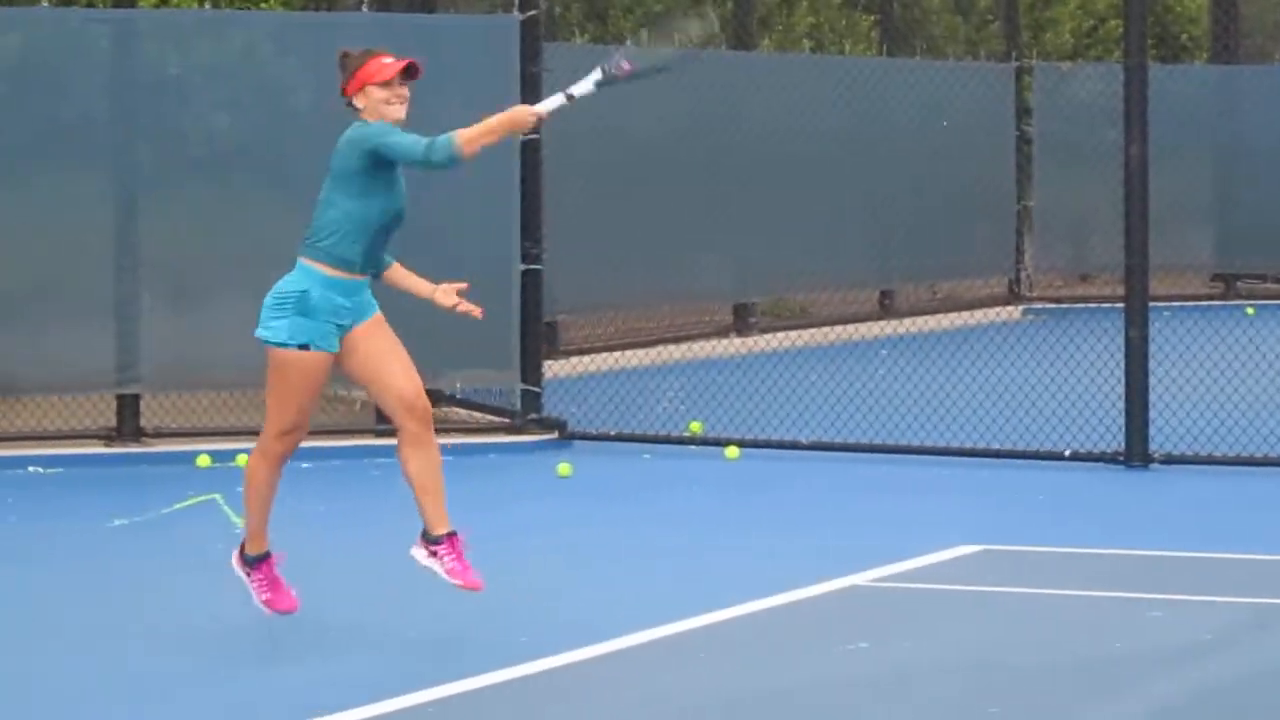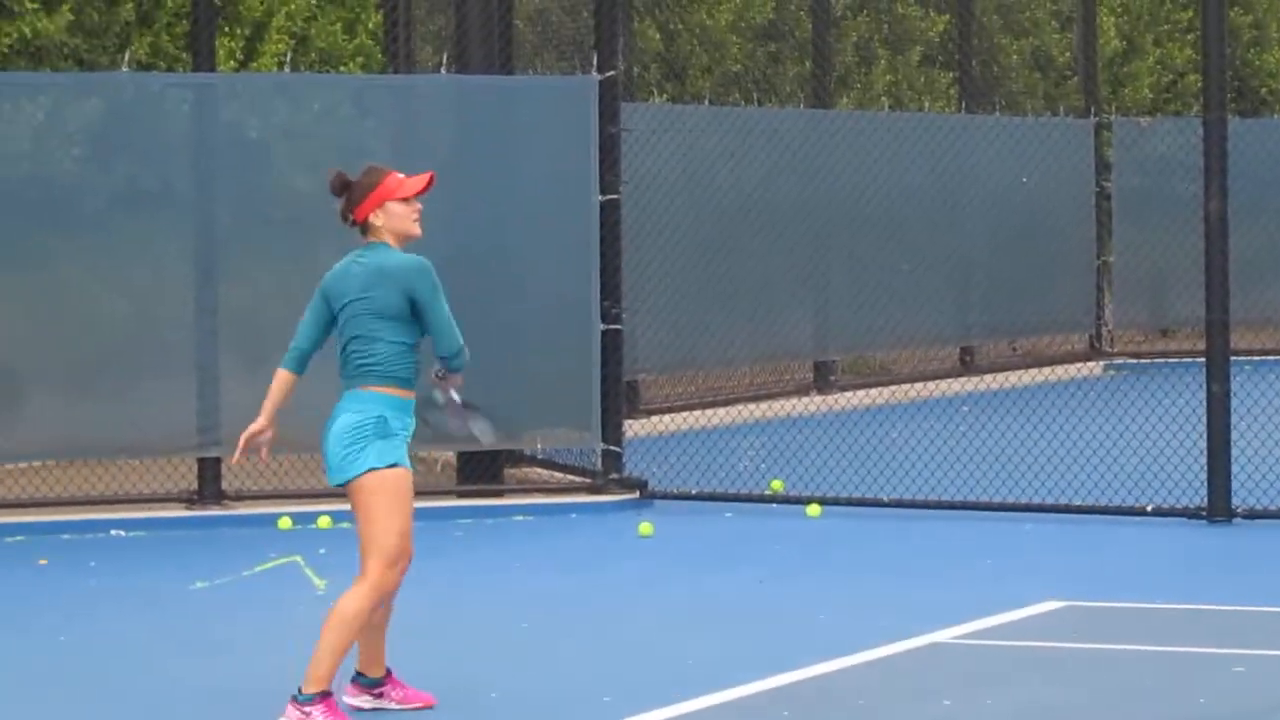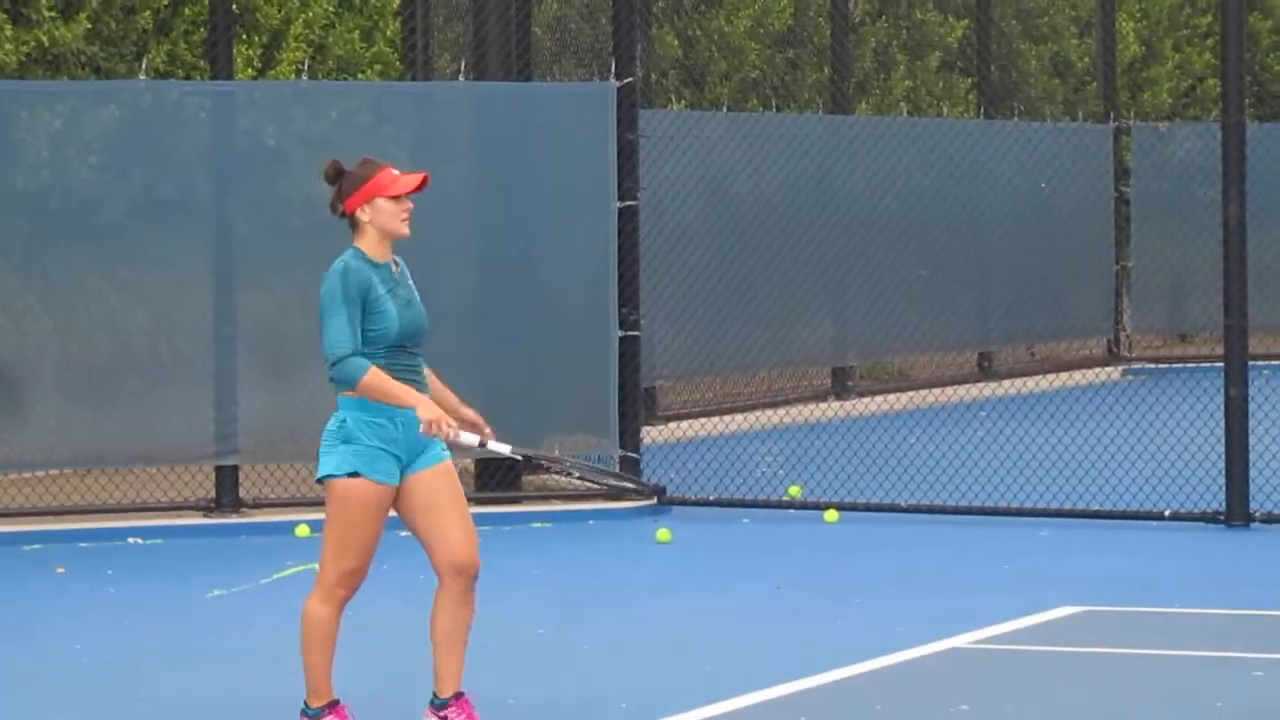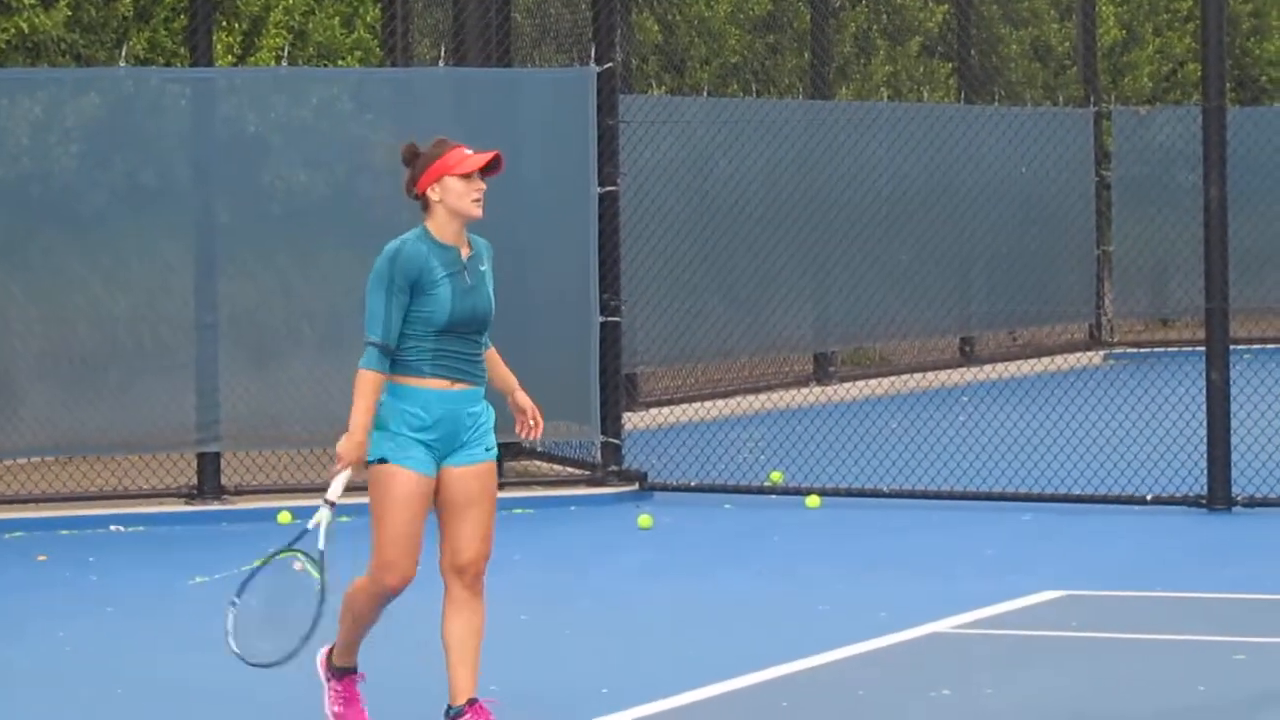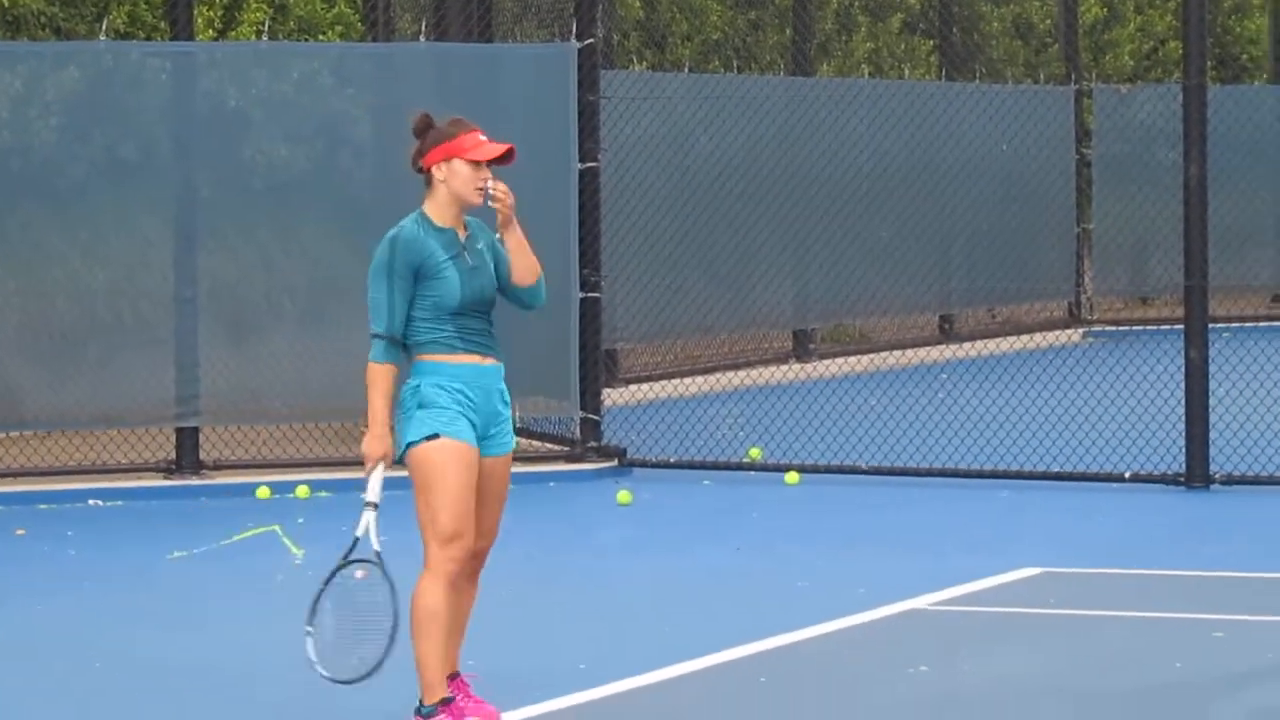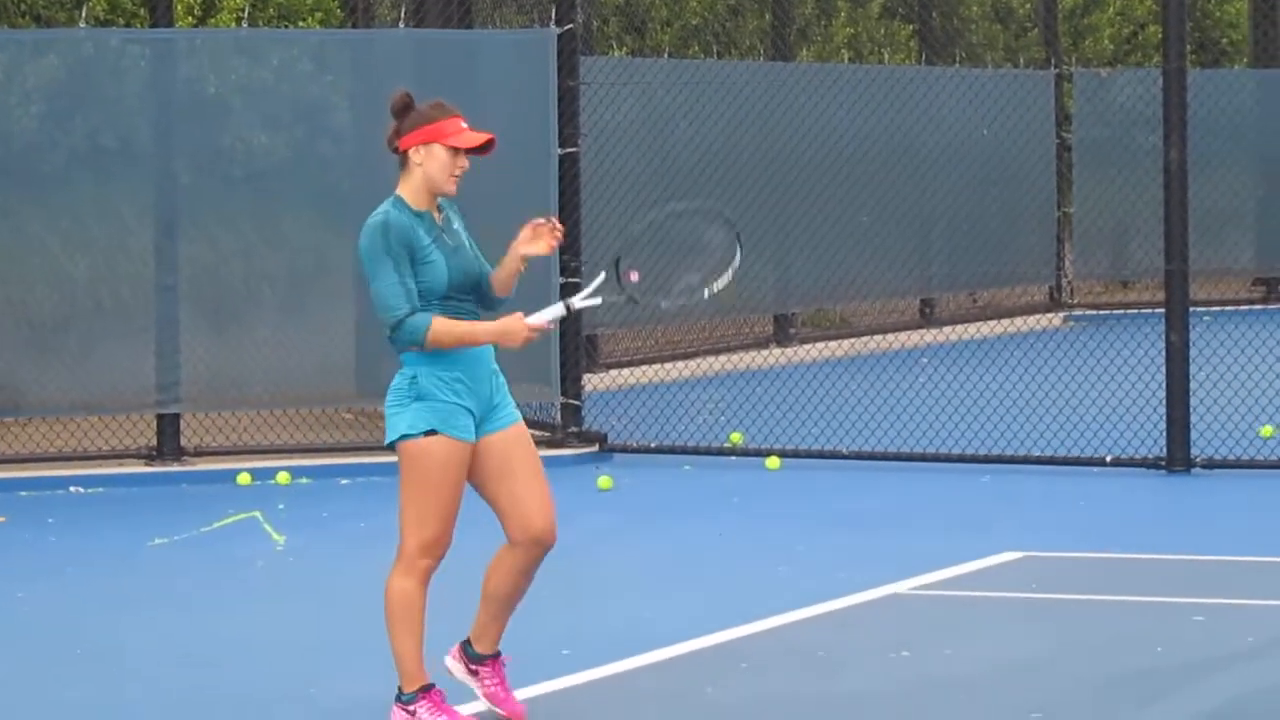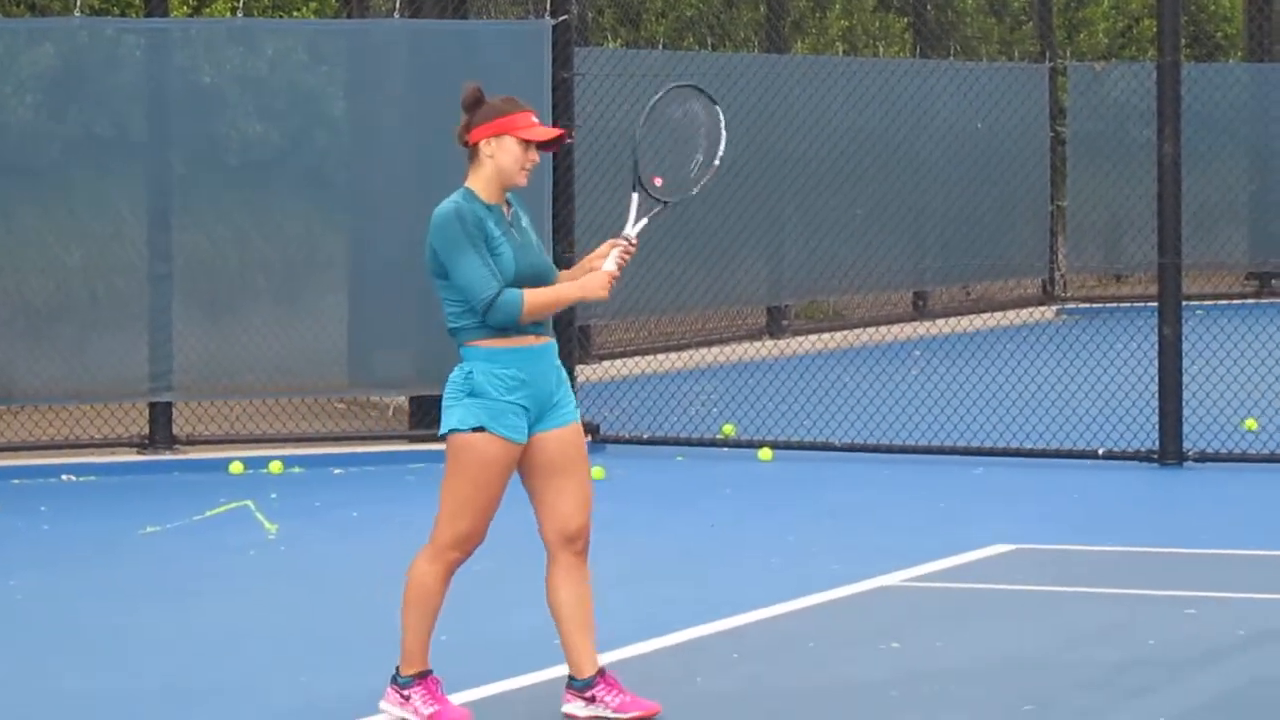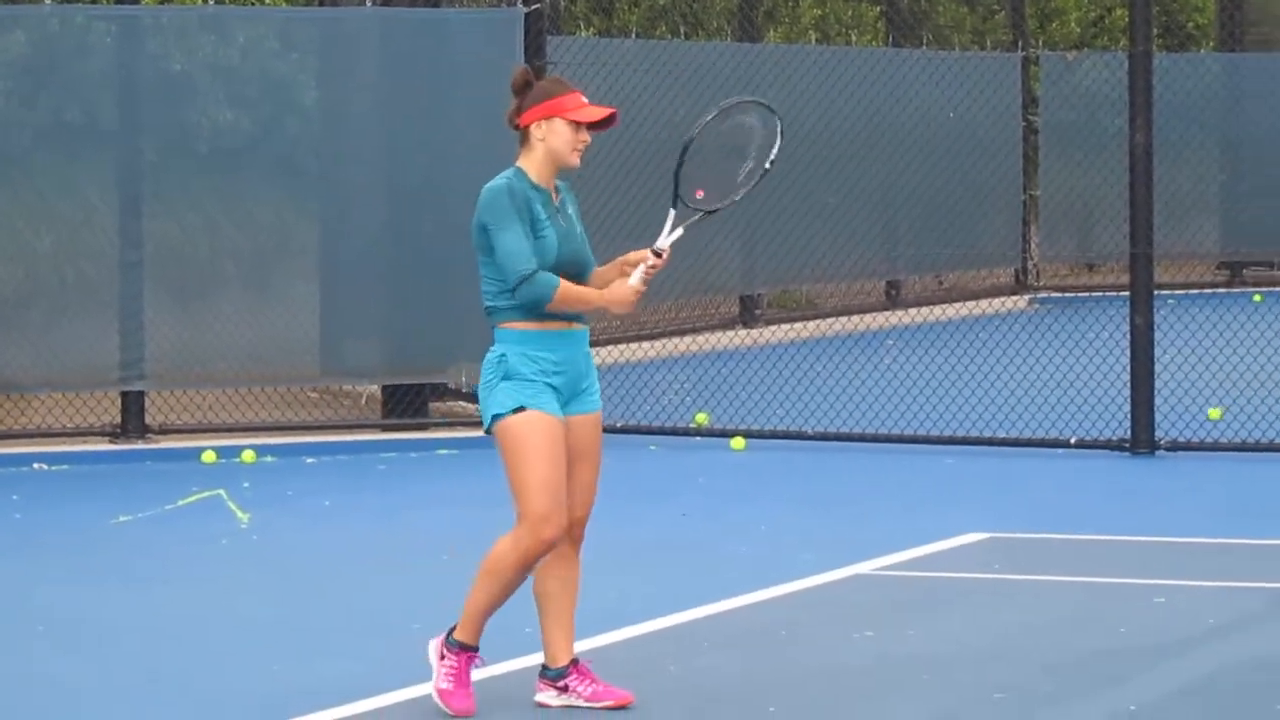
dt=0.5s
person 1, frame 1
left shoulder: (387, 152)
right shoulder: (368, 139)
right elbow: (436, 152)
left wrist: (430, 291)
right wrist: (506, 122)
left hip: (353, 303)
right hip: (307, 300)
left knee: (414, 410)
right knee: (281, 439)
left ankle: (438, 540)
right ankle: (254, 555)
person 1, frame 2
left shoulder: (339, 274)
right shoulder: (413, 268)
left elbow: (297, 352)
right elbow: (451, 352)
left wrist: (265, 420)
right wrist: (449, 382)
left hip: (368, 425)
right hip: (375, 428)
left knee: (391, 564)
right knee: (383, 572)
person 1, frame 3
left shoulder: (397, 270)
right shoulder: (344, 274)
right elbow: (344, 363)
left wrist: (453, 407)
right wrist: (417, 401)
left hip: (416, 436)
right hip: (364, 434)
left knee: (460, 565)
right knee: (339, 582)
person 1, frame 4
left shoulder: (481, 253)
right shoulder: (403, 256)
right elbow: (378, 351)
left wrist: (516, 393)
right wrist: (356, 431)
left hip: (471, 421)
right hip: (408, 420)
left knee: (468, 569)
right knee: (392, 573)
right ankle: (340, 664)
person 1, frame 5
left shoulder: (482, 234)
right shoulder: (403, 243)
left elbow: (531, 296)
right elbow: (384, 342)
left wrist: (509, 226)
right wrist: (379, 425)
left hip: (492, 397)
right hip: (439, 397)
left knee: (473, 556)
right knee: (448, 554)
person 1, frame 6
left shoulder: (448, 215)
right shoulder: (385, 227)
left elbow: (485, 294)
right elbow: (406, 324)
left wrist: (518, 258)
right wrist: (495, 332)
left hip: (485, 386)
right hip: (430, 392)
left knee: (535, 532)
right knee: (422, 553)
left ankle: (479, 654)
person 1, frame 7
left shoulder: (514, 211)
right shoulder: (454, 217)
right elbow: (496, 306)
left wrist: (589, 265)
right wrist: (581, 290)
left hip: (546, 380)
right hip: (490, 386)
left knee: (571, 537)
right knee: (453, 543)
person 1, frame 8
left shoulder: (563, 196)
right shoulder: (504, 194)
right elbow: (528, 284)
left wrist: (623, 268)
right wrist: (607, 300)
left hip: (575, 366)
right hip: (522, 367)
left knee: (571, 529)
right knee: (542, 528)
right ankle: (458, 644)
